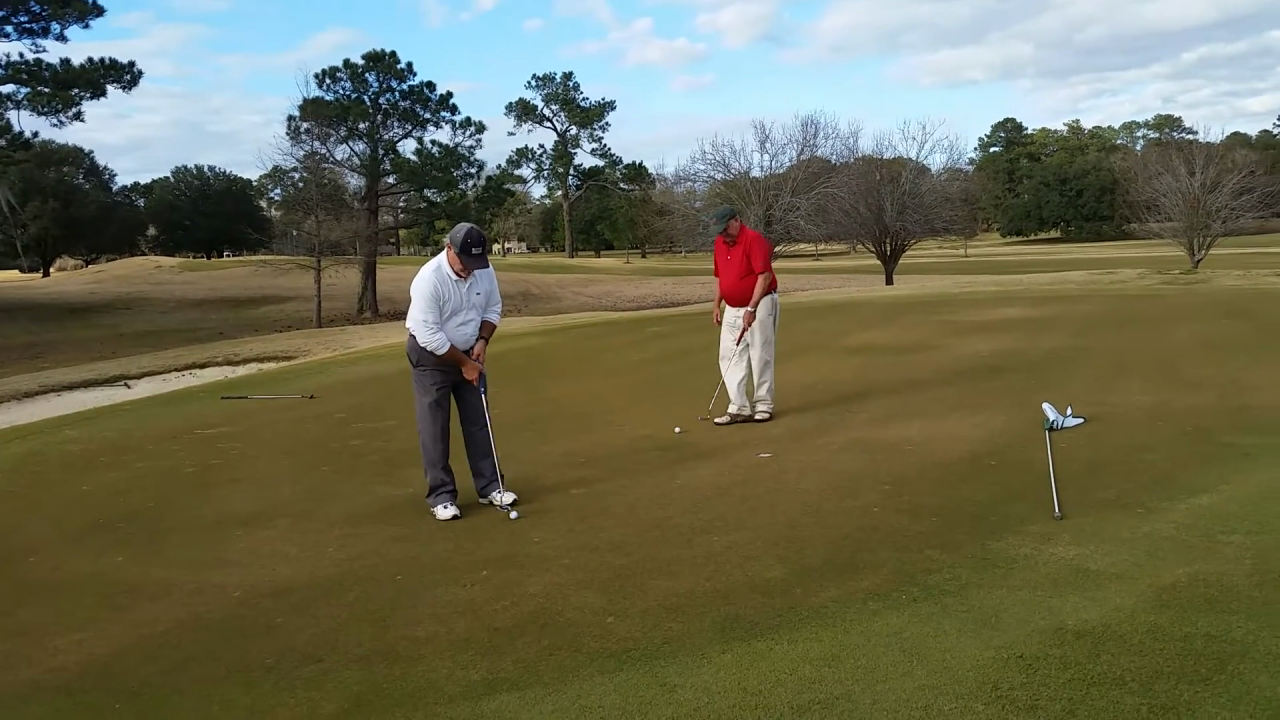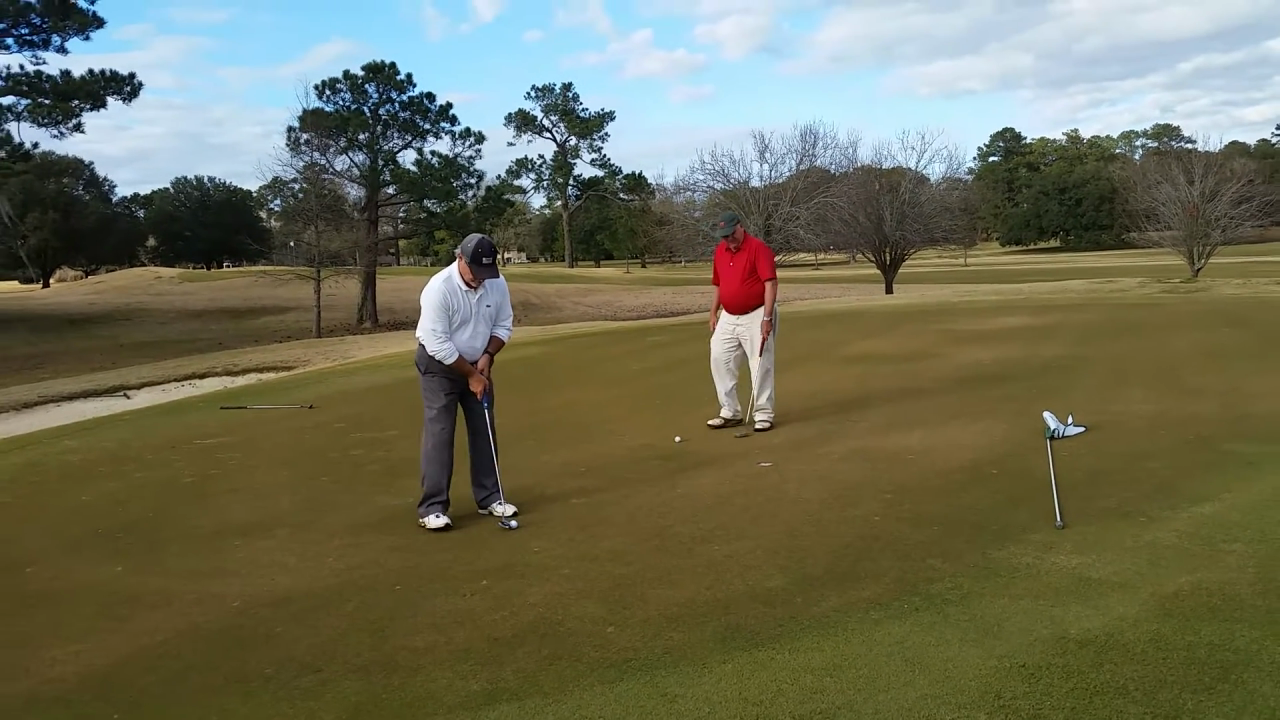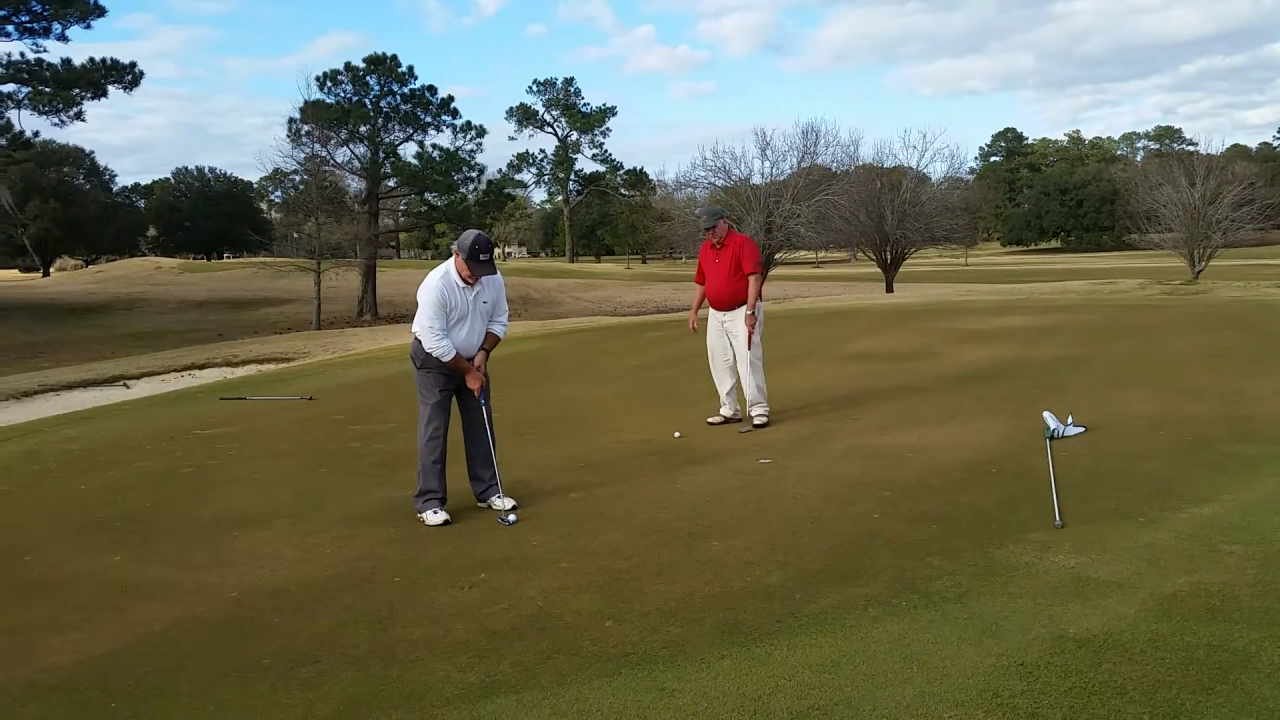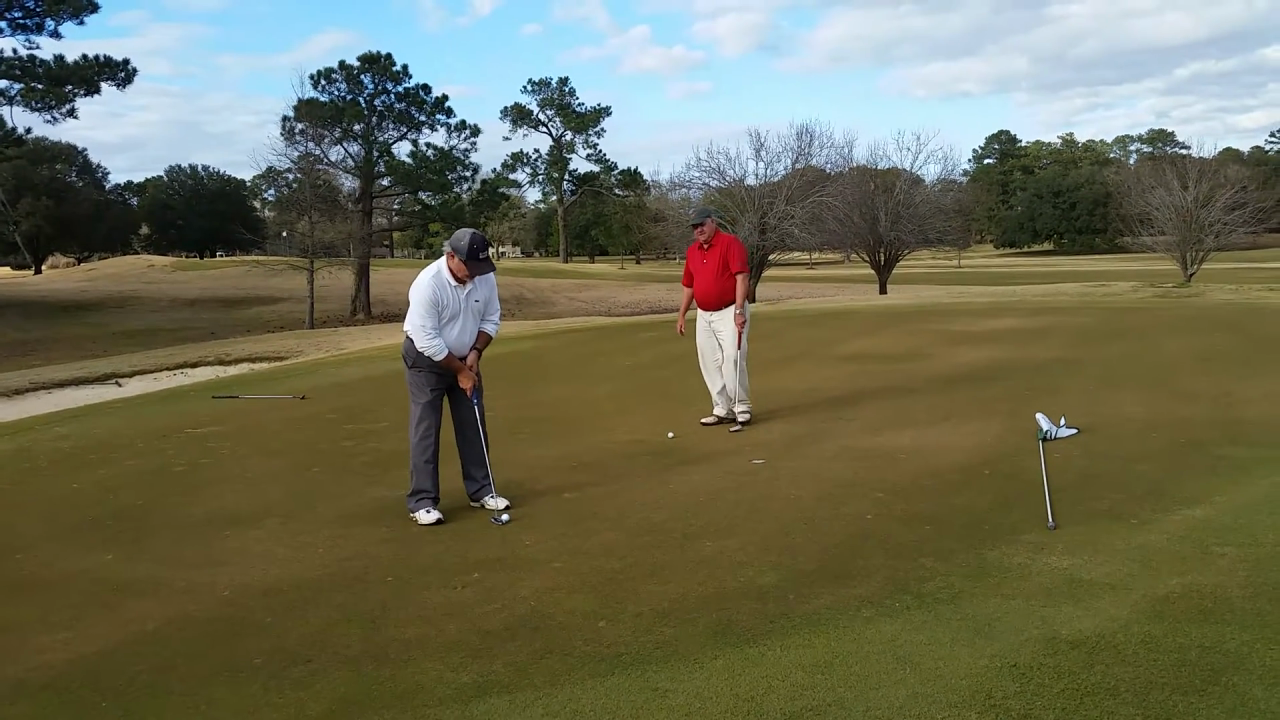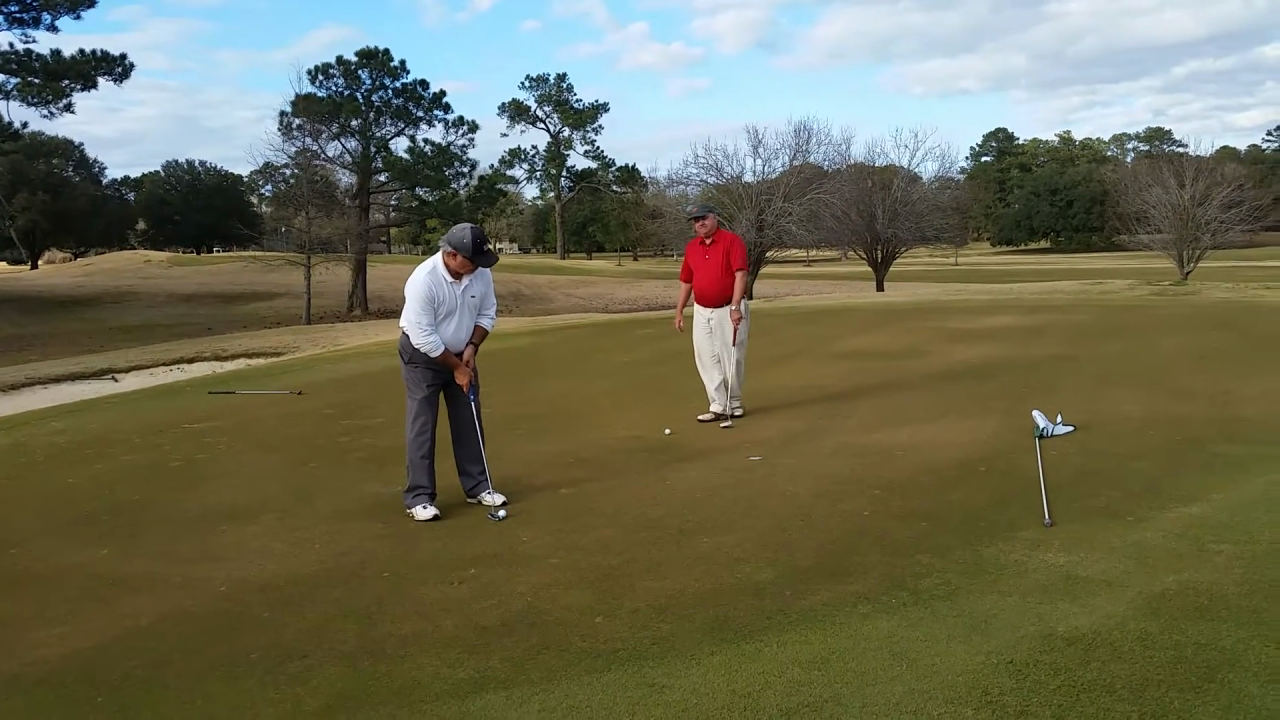
dt=0.4s
person 1, frame 1
left shoulder: (485, 271)
right shoulder: (429, 279)
left elbow: (492, 309)
right elbow: (428, 336)
left wrist: (482, 341)
right wrist: (463, 363)
left hip: (469, 355)
right hip: (431, 356)
left knee: (478, 421)
right knee: (435, 428)
left ankle: (489, 486)
right ankle: (441, 496)
person 1, frame 2
left shoulder: (497, 283)
right shoulder: (439, 288)
left elbow: (503, 325)
right elbow: (439, 345)
left wrist: (487, 356)
right wrist: (471, 375)
left hip: (477, 365)
right hip: (439, 365)
left knee: (483, 432)
right knee: (439, 434)
left ankle: (488, 497)
right ankle: (433, 507)
person 1, frame 3
left shoulder: (494, 279)
right shoulder: (436, 285)
left elbow: (498, 320)
right elbow: (436, 342)
left wrist: (483, 352)
right wrist: (467, 372)
left hip: (473, 359)
right hip: (435, 360)
left knee: (481, 425)
right knee: (434, 428)
left ankle: (487, 490)
right ankle: (429, 502)
person 1, frame 4
left shoulder: (485, 278)
right shoulder: (427, 284)
left elbow: (490, 319)
right elbow: (427, 341)
left wrist: (475, 352)
right wrist: (460, 371)
left hip: (465, 358)
right hip: (426, 358)
left knee: (473, 424)
right knee: (426, 427)
left ankle: (480, 490)
right ankle: (422, 501)
person 1, frame 5
left shoulder: (481, 273)
right shoulder: (423, 280)
left elbow: (487, 314)
right elbow: (423, 338)
left wrist: (471, 347)
right wrist: (456, 368)
left hip: (461, 354)
right hip: (423, 354)
left knee: (469, 420)
right knee: (422, 423)
left ankle: (477, 486)
right ankle: (419, 497)
person 2, frame 1
left shoulder: (754, 239)
right shoulder: (719, 243)
left elbow: (764, 276)
left wrist: (751, 309)
right wrist: (717, 305)
left hip: (759, 306)
right hip: (733, 309)
left knee: (760, 357)
right knee: (729, 357)
left ankle: (763, 405)
right ankle: (739, 408)
person 2, frame 2
left shoulder: (758, 248)
right shoulder: (719, 251)
left elbow: (771, 284)
left wrist: (767, 318)
right wrist: (714, 313)
left hip: (756, 316)
right hip: (728, 318)
left knee: (761, 366)
right knee: (719, 360)
left ankle: (764, 414)
right ankle: (730, 412)
person 2, frame 3
left shoulder: (743, 243)
right shoulder: (704, 249)
left elbow: (754, 278)
right elbow: (701, 283)
left wrist: (750, 311)
right wrist: (694, 312)
left hip: (742, 313)
right hip: (716, 315)
left knee: (748, 360)
right knee: (719, 363)
left ankle: (759, 410)
right ankle: (730, 410)
person 2, frame 4
left shoulder: (731, 243)
right shoulder: (692, 251)
left elbow: (742, 277)
right elbow: (689, 285)
left wrist: (739, 310)
right wrist: (681, 315)
left hip: (729, 312)
right hip: (704, 315)
left knee: (732, 358)
right knee: (710, 364)
left ankle: (742, 407)
right ankle: (722, 409)
person 2, frame 5
left shoulder: (732, 240)
right shoulder: (691, 247)
left elbow: (741, 274)
right elbow: (686, 281)
left wrist: (735, 307)
right wrist: (679, 310)
left hip: (728, 310)
right hip: (702, 312)
left knee: (732, 359)
right knee: (707, 360)
left ankle: (734, 402)
right ankle: (718, 406)
